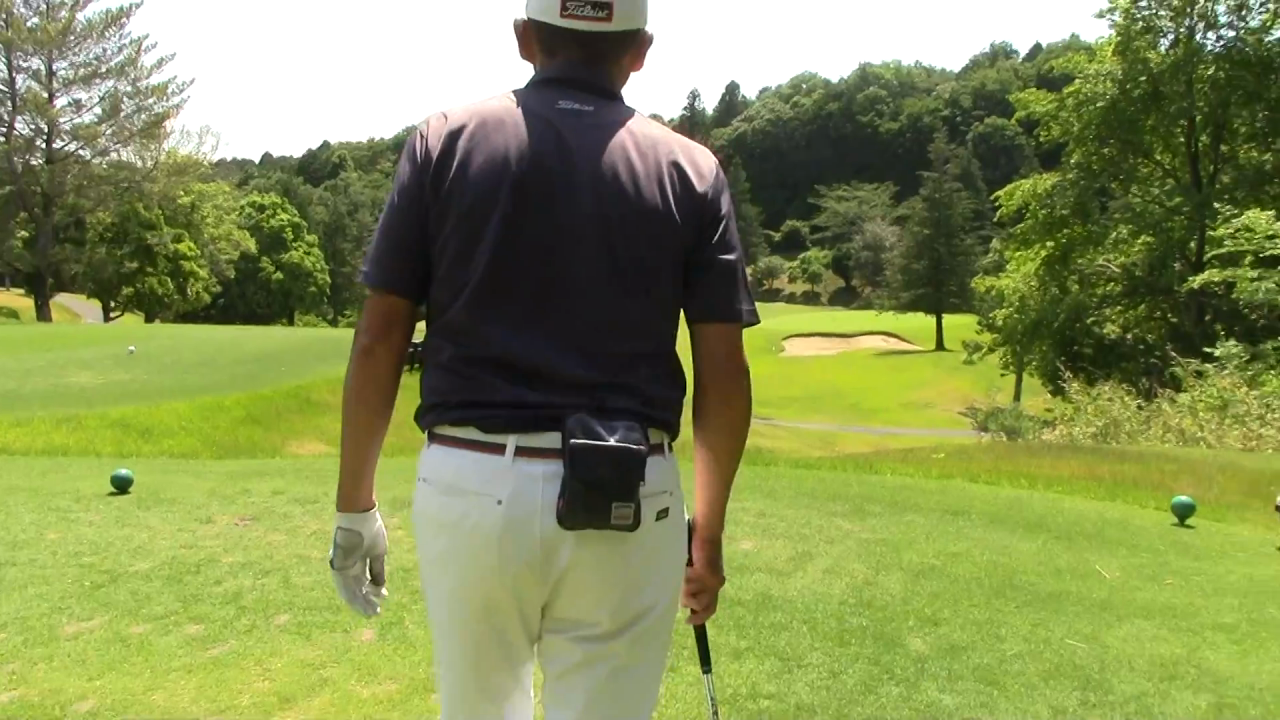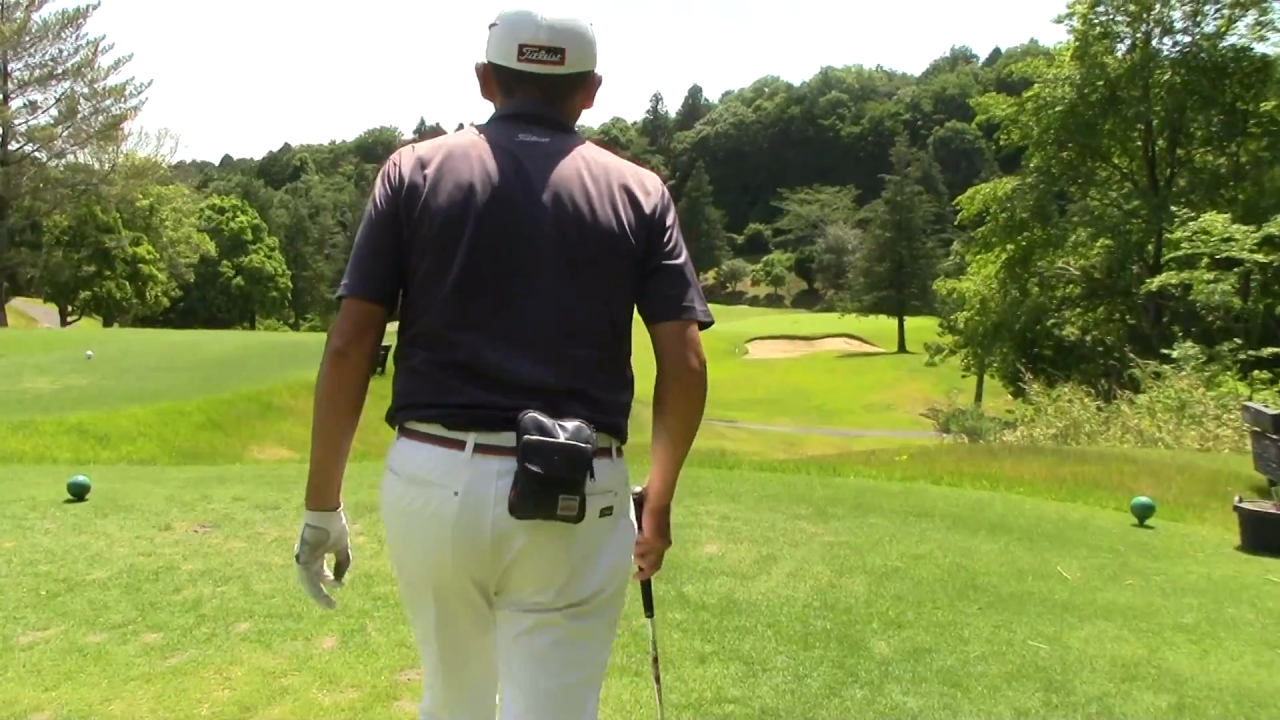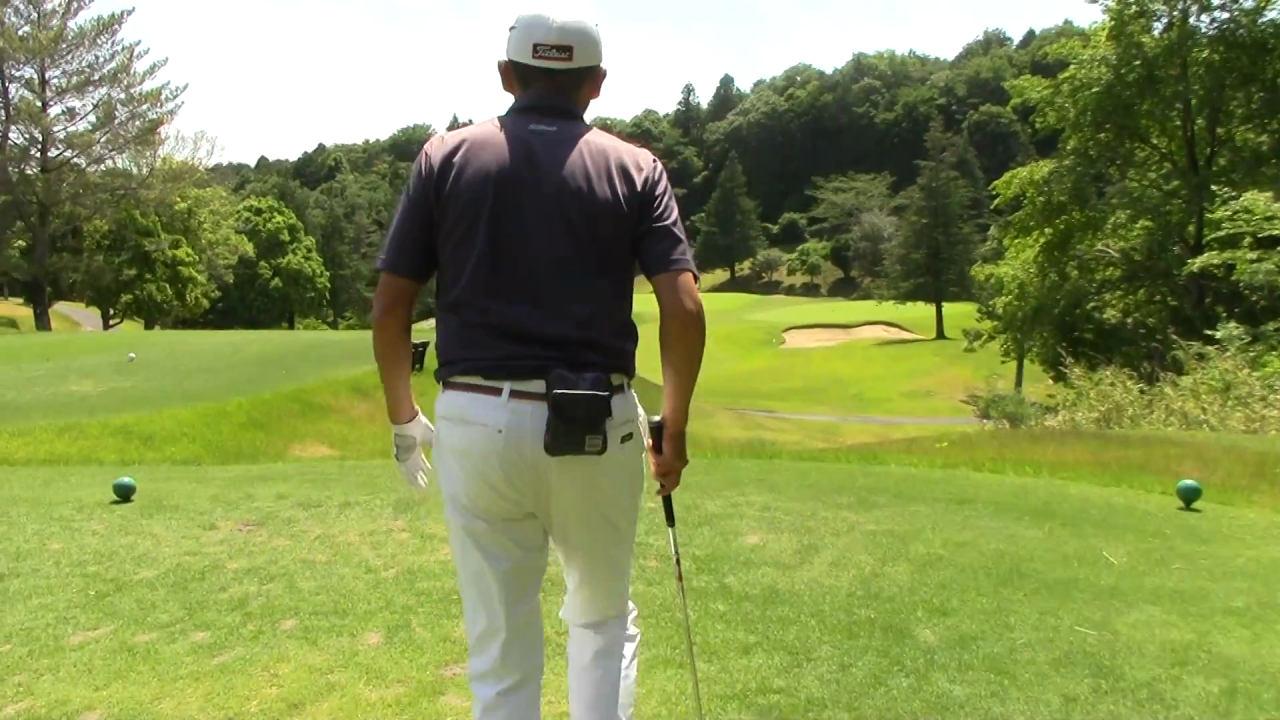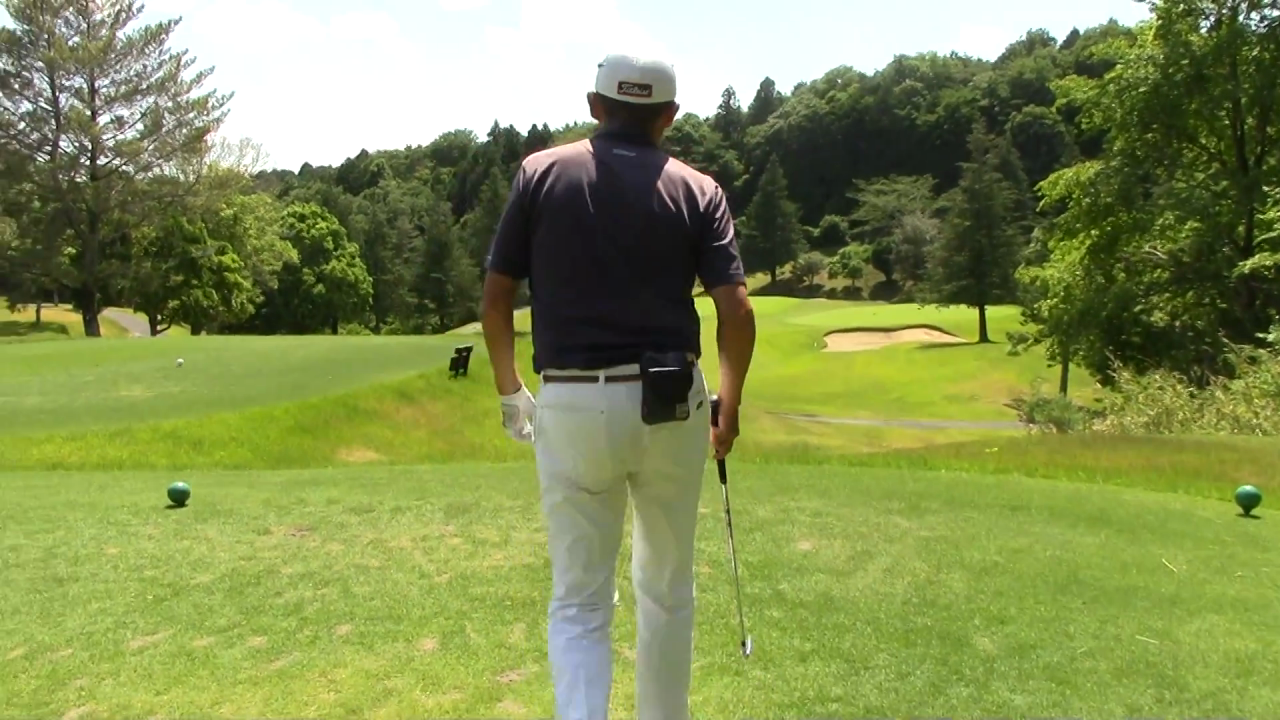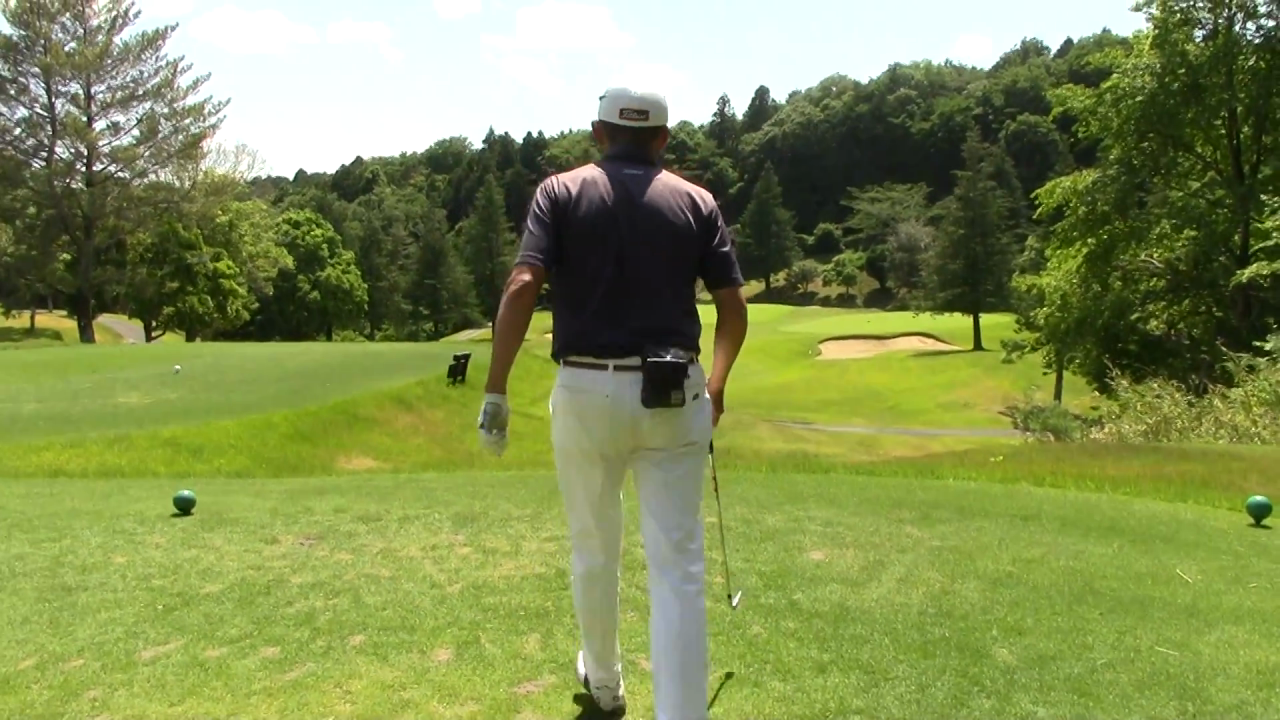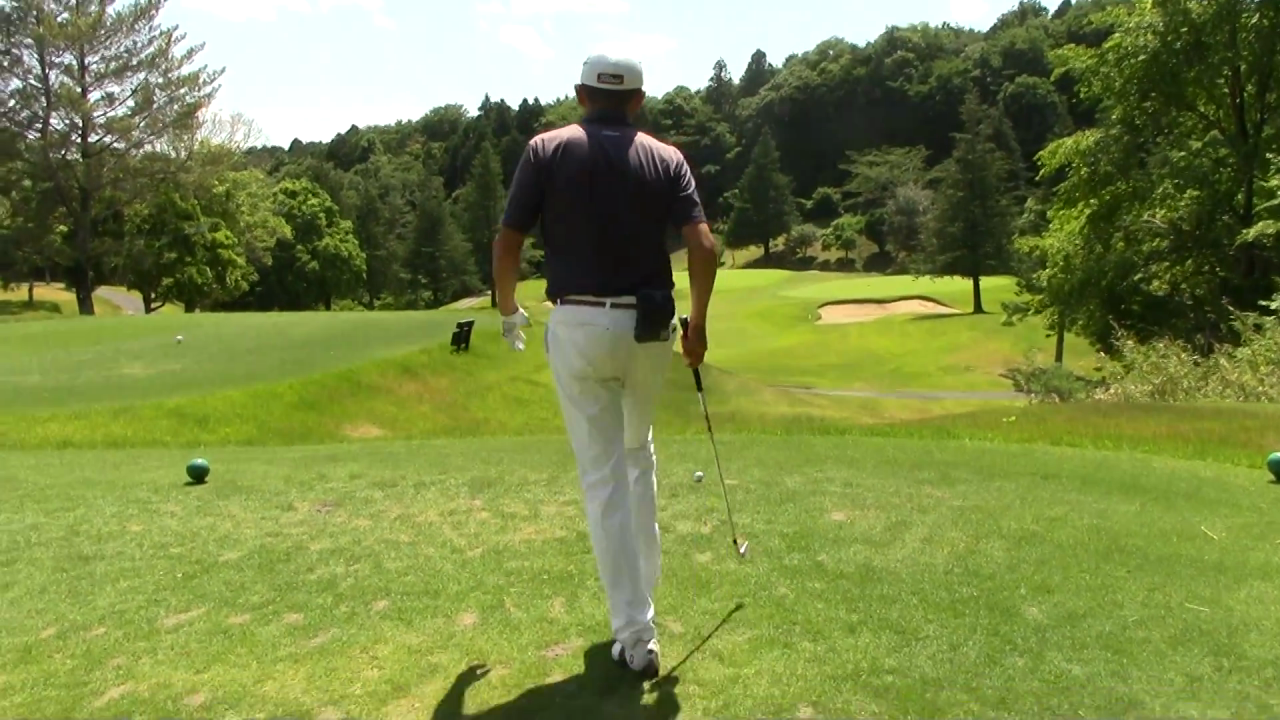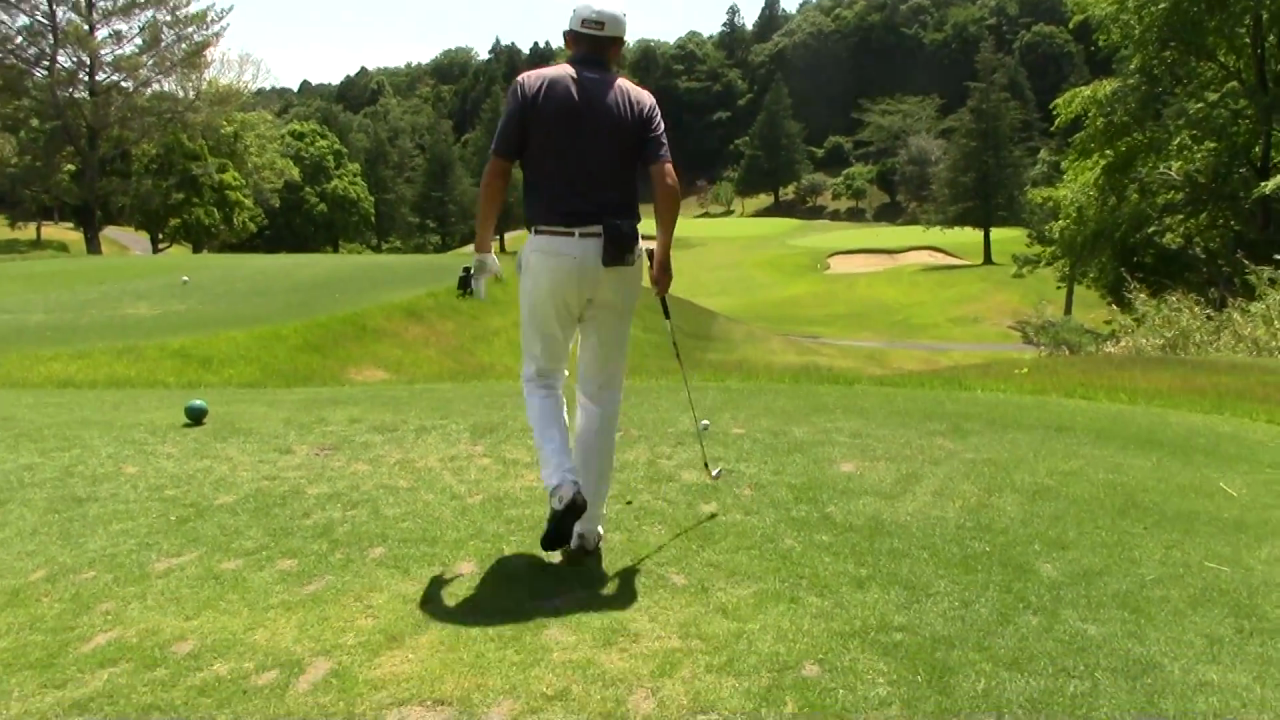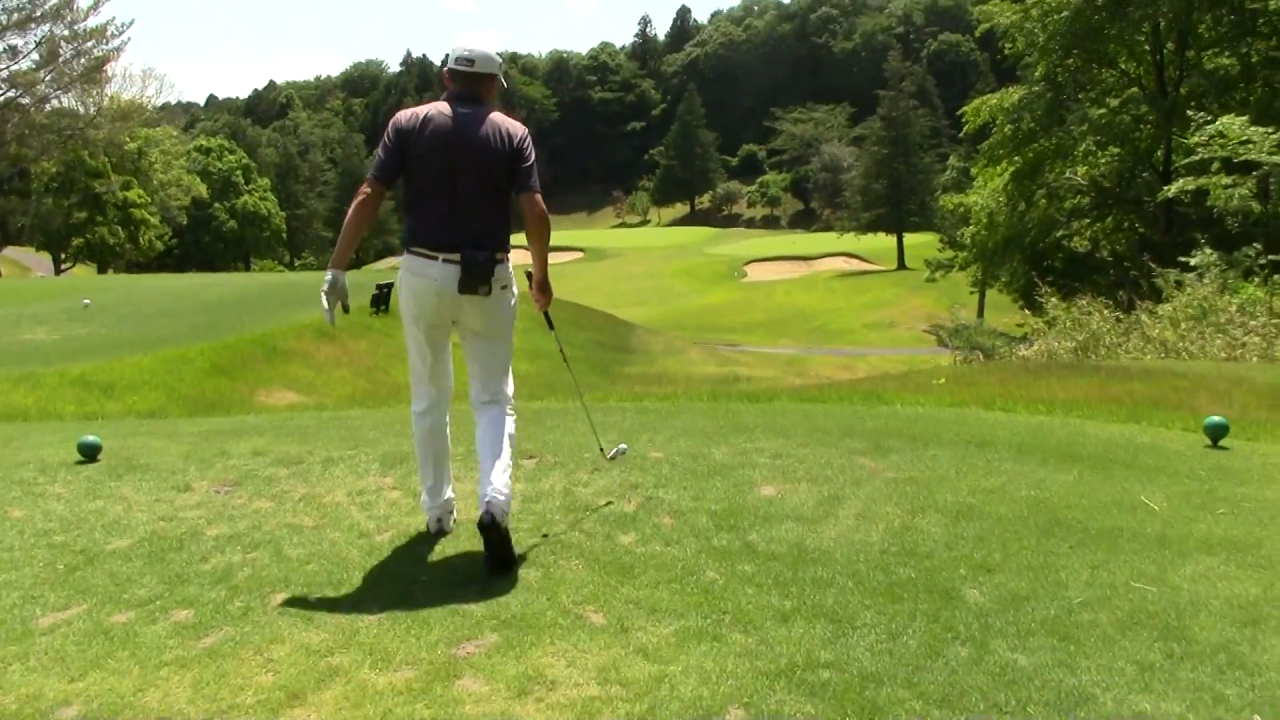
dt=0.4s
person 1, frame 1
left shoulder: (443, 141)
right shoulder: (688, 168)
left elbow: (377, 340)
right elbow: (724, 371)
left wrist: (353, 505)
right wrist: (709, 531)
left hip: (468, 489)
right hip: (624, 502)
person 1, frame 2
left shoulder: (415, 170)
right shoulder: (636, 191)
left elbow: (348, 345)
right elbow: (684, 365)
left wrist: (320, 502)
right wrist: (660, 499)
left hip: (431, 481)
right hip: (575, 498)
person 1, frame 3
left shoulder: (445, 157)
right shoulder: (635, 167)
left elbow: (390, 306)
right elbow: (683, 308)
left wrist: (402, 417)
right wrist: (675, 425)
left hip: (477, 424)
right hip: (597, 427)
left knee: (500, 662)
right knee: (603, 619)
person 1, frame 4
left shoulder: (541, 172)
right shoulder: (697, 190)
left elbow: (494, 297)
right elbow: (736, 312)
left wrist: (510, 390)
right wrist: (729, 406)
left hip: (571, 406)
right hip: (670, 409)
left knee: (578, 606)
right knee: (667, 590)
person 1, frame 5
left shoulder: (561, 191)
right shoulder: (696, 201)
left elbow: (521, 288)
right elbow: (733, 308)
left wrist: (495, 391)
right wrist: (716, 384)
left hip: (585, 392)
right hip: (672, 396)
left knee: (594, 549)
right knee: (677, 569)
person 1, frame 6
left shoulder: (546, 150)
right shoulder: (665, 158)
left elbow: (506, 245)
right elbow: (702, 246)
left wrist: (508, 310)
right wrist: (698, 323)
left hip: (579, 327)
right hip: (649, 328)
left knee: (605, 482)
right knee: (636, 451)
left ankle: (636, 637)
right ankle: (638, 591)
person 1, frame 7
left shoulder: (531, 86)
right shoulder: (639, 100)
left elbow: (495, 174)
right elbow: (667, 184)
left wrist: (483, 247)
right wrist: (663, 255)
left hip: (550, 253)
right hip: (617, 257)
left knee: (541, 378)
right knee: (601, 392)
left ankle: (564, 486)
right ankle: (586, 524)
person 1, frame 8
left shoulder: (409, 122)
right shoulder: (512, 132)
left elbow: (368, 197)
right elbow: (535, 212)
left wrist: (336, 268)
right wrist: (541, 274)
left hip: (423, 275)
right hip: (488, 281)
left knee: (429, 399)
right knee: (494, 401)
left ankle: (437, 509)
right ankle: (494, 503)
